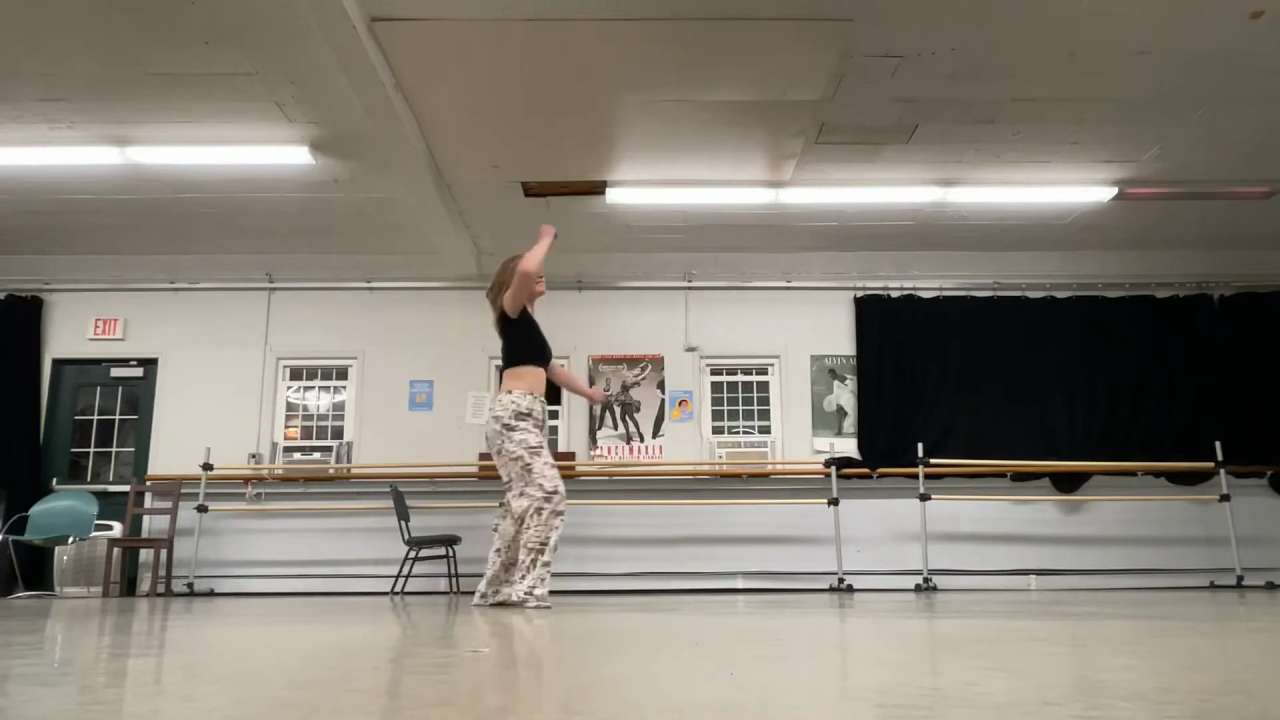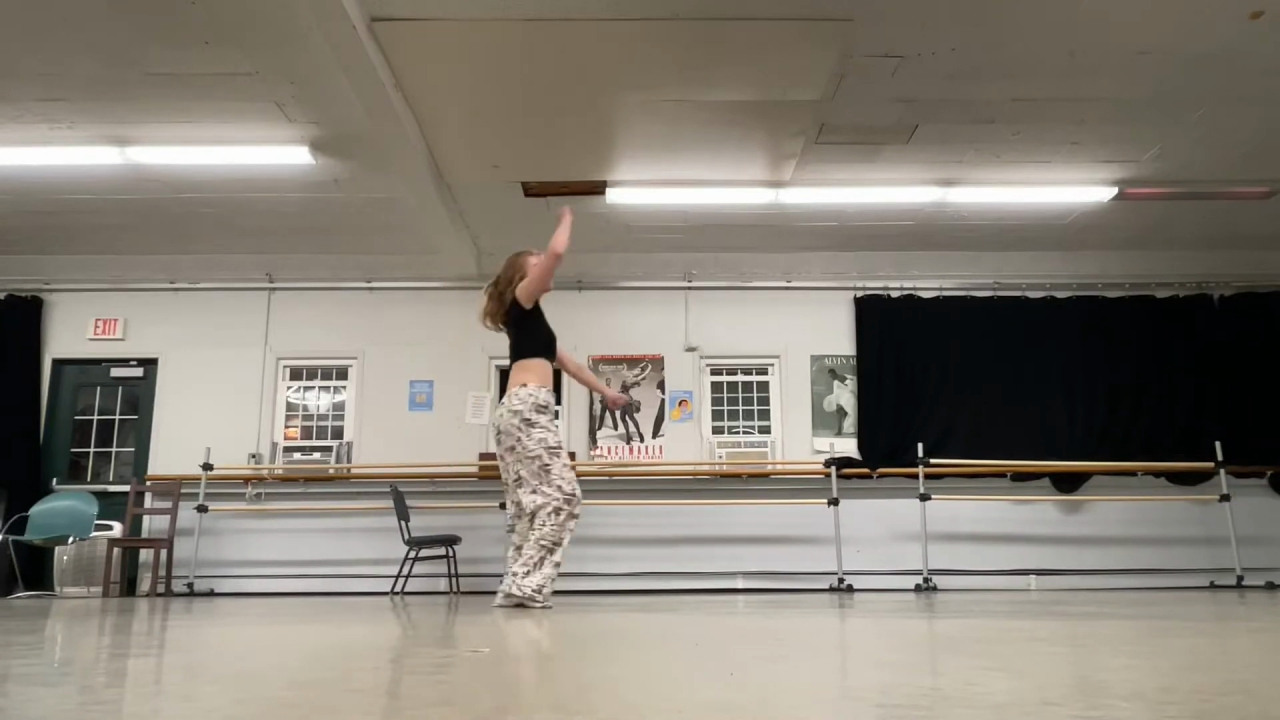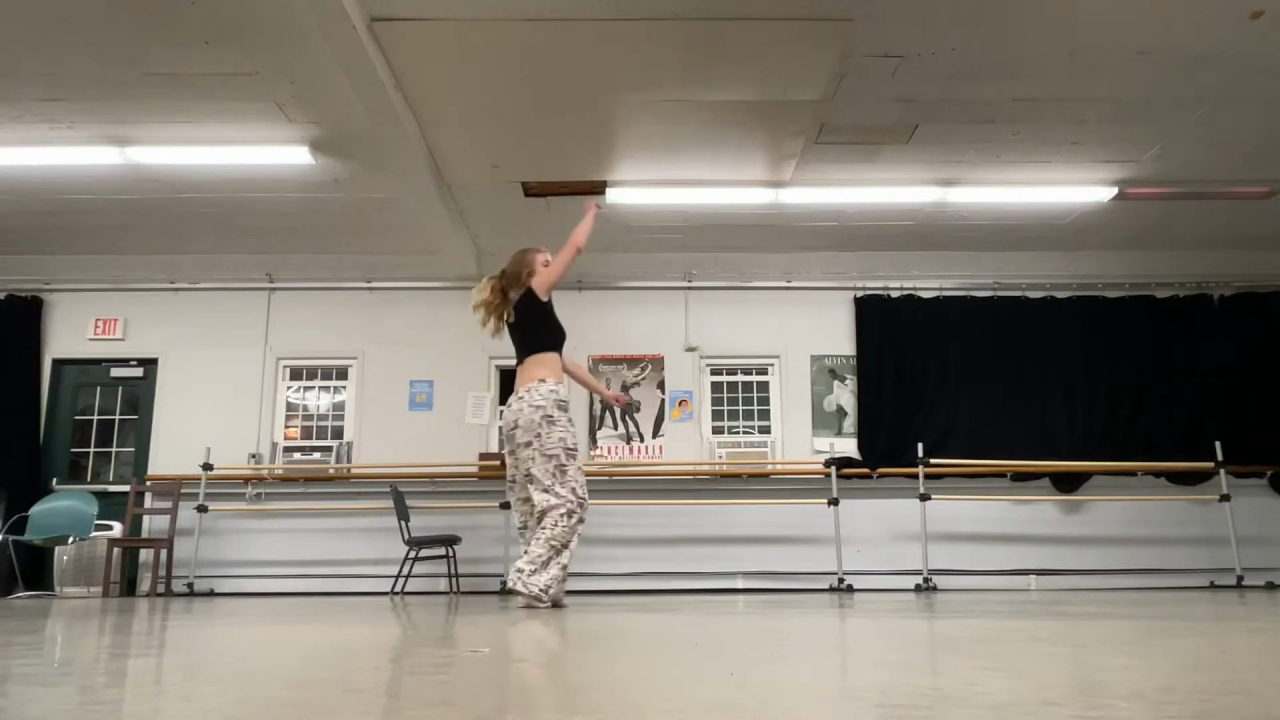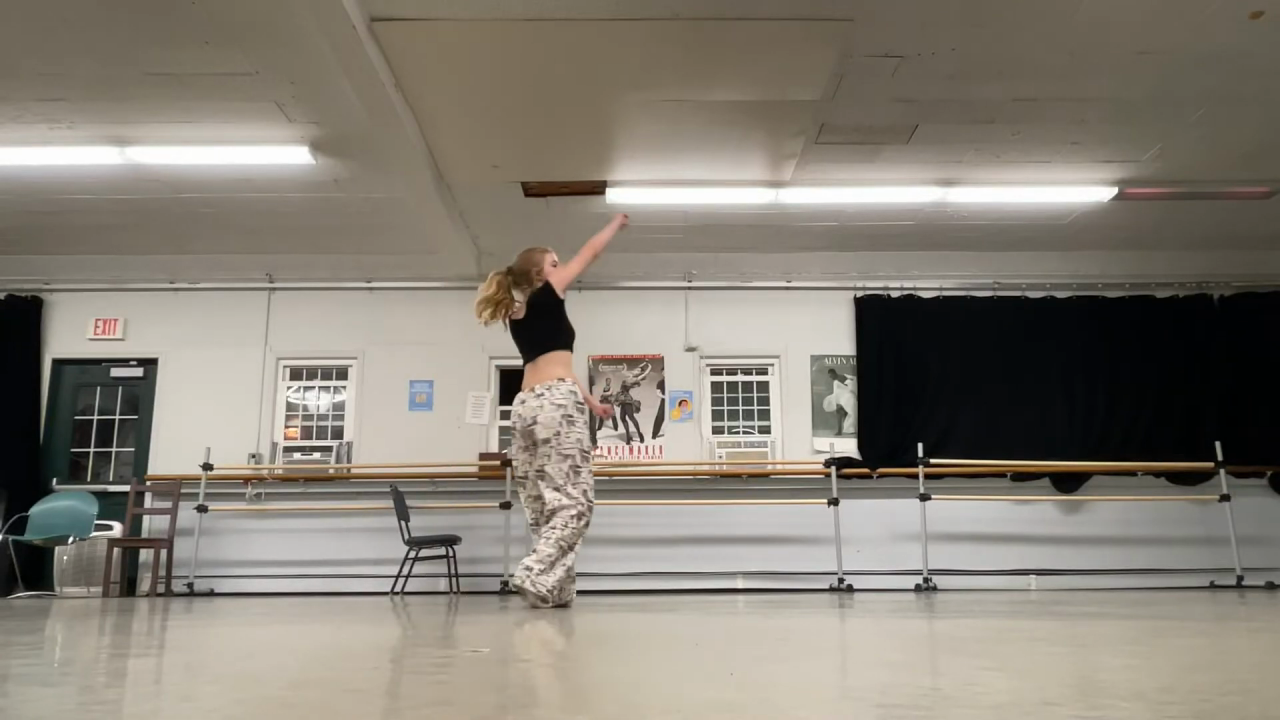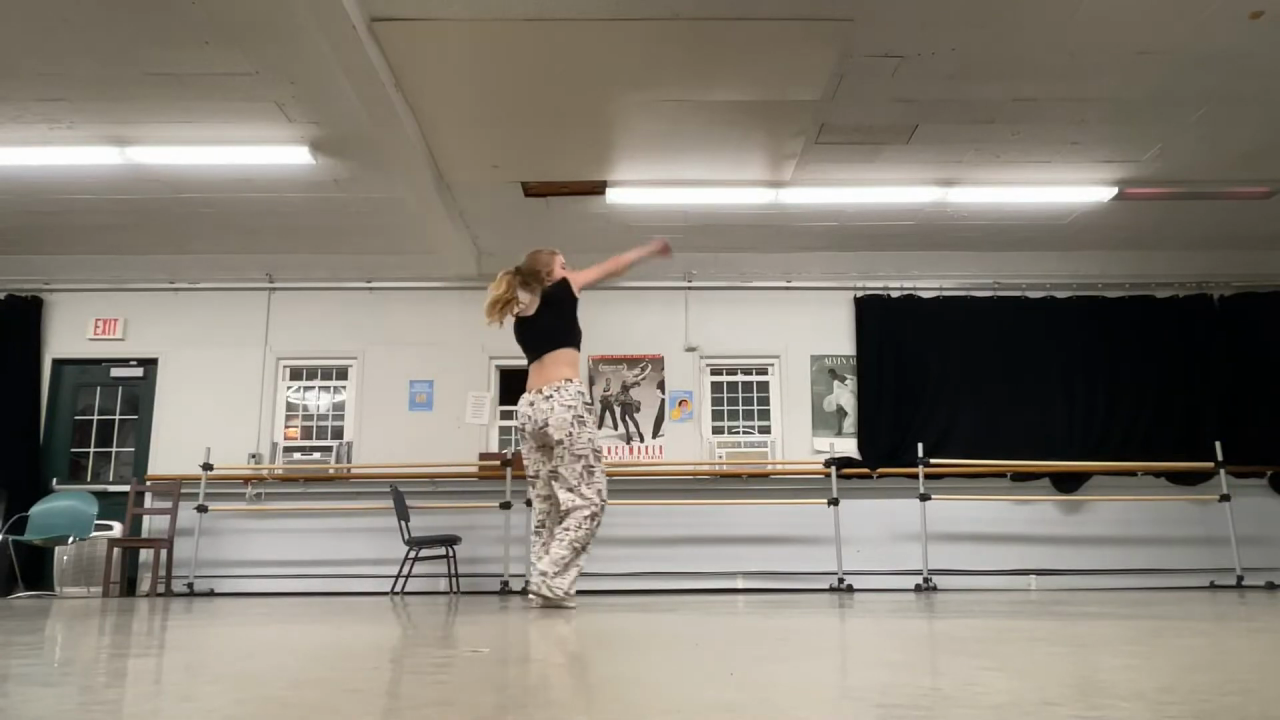
dt=0.1s
person 1, frame 1
left shoulder: (525, 324)
right shoulder: (512, 308)
left elbow: (551, 370)
right elbow: (527, 266)
left wrist: (587, 392)
right wrist: (545, 239)
left hip: (519, 417)
right hip: (514, 414)
left knee: (521, 507)
right knee: (546, 494)
left ankle: (494, 588)
right ankle: (525, 589)
person 1, frame 2
left shoulder: (526, 317)
right shoulder: (521, 300)
left elbow: (564, 361)
right elbow: (555, 251)
left wrist: (605, 391)
right wrist: (565, 221)
left hip: (521, 411)
right hip: (528, 407)
left knee: (529, 504)
right knee: (561, 496)
left ankle: (518, 585)
right ankle: (527, 584)
person 1, frame 3
left shoulder: (516, 316)
right shoulder: (532, 296)
left elbow: (558, 362)
right elbow: (574, 247)
left wrist: (603, 392)
right wrist: (590, 213)
left hip: (518, 408)
right hip: (542, 404)
left knee: (536, 506)
right knee: (568, 499)
left ankle: (541, 584)
right ankle: (530, 578)
person 1, frame 4
left shoulder: (516, 315)
right shoulder: (545, 293)
right elbow: (590, 253)
left wrist: (589, 401)
right wrist: (616, 222)
left hip: (525, 406)
right hip: (557, 402)
left knee: (546, 504)
right knee: (576, 499)
left ankle: (552, 586)
right ankle: (537, 576)
person 1, frame 5
left shoulder: (519, 320)
right shoulder: (559, 293)
right elbow: (610, 267)
right wrist: (652, 248)
left hip: (531, 408)
right hip: (567, 401)
left knee: (549, 506)
right knee: (587, 498)
left ankle: (550, 586)
right ankle: (549, 578)
